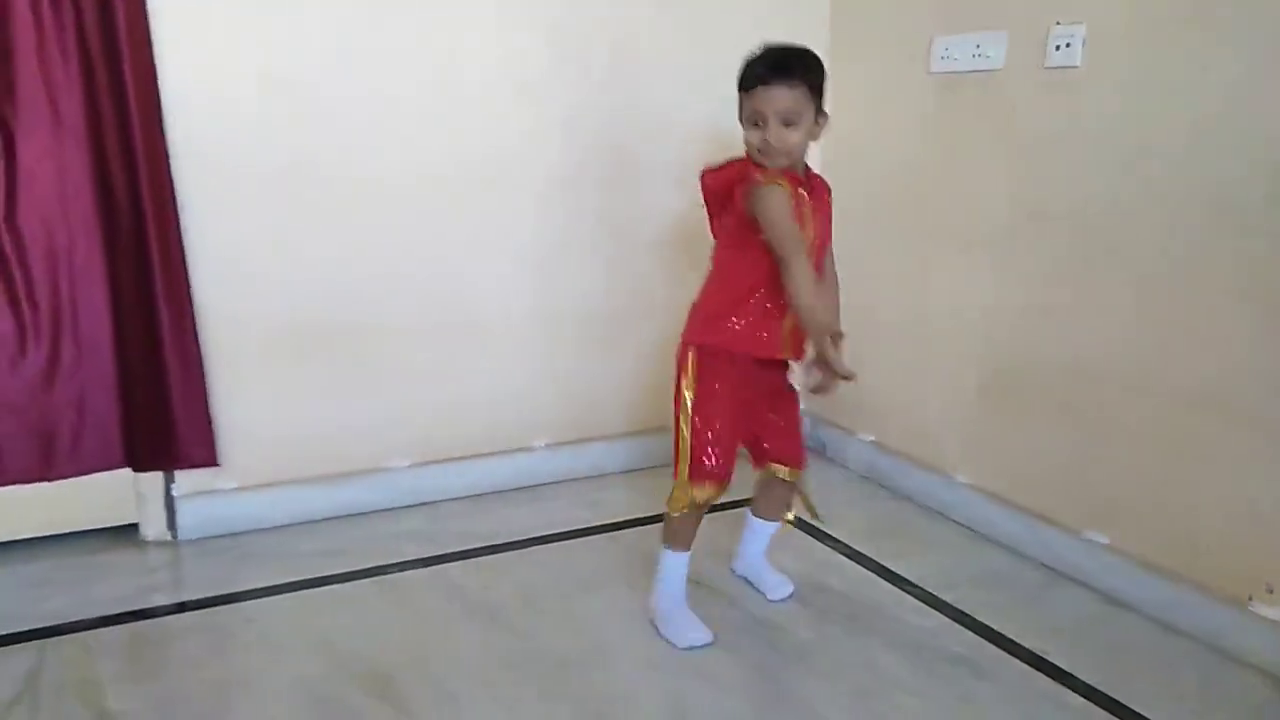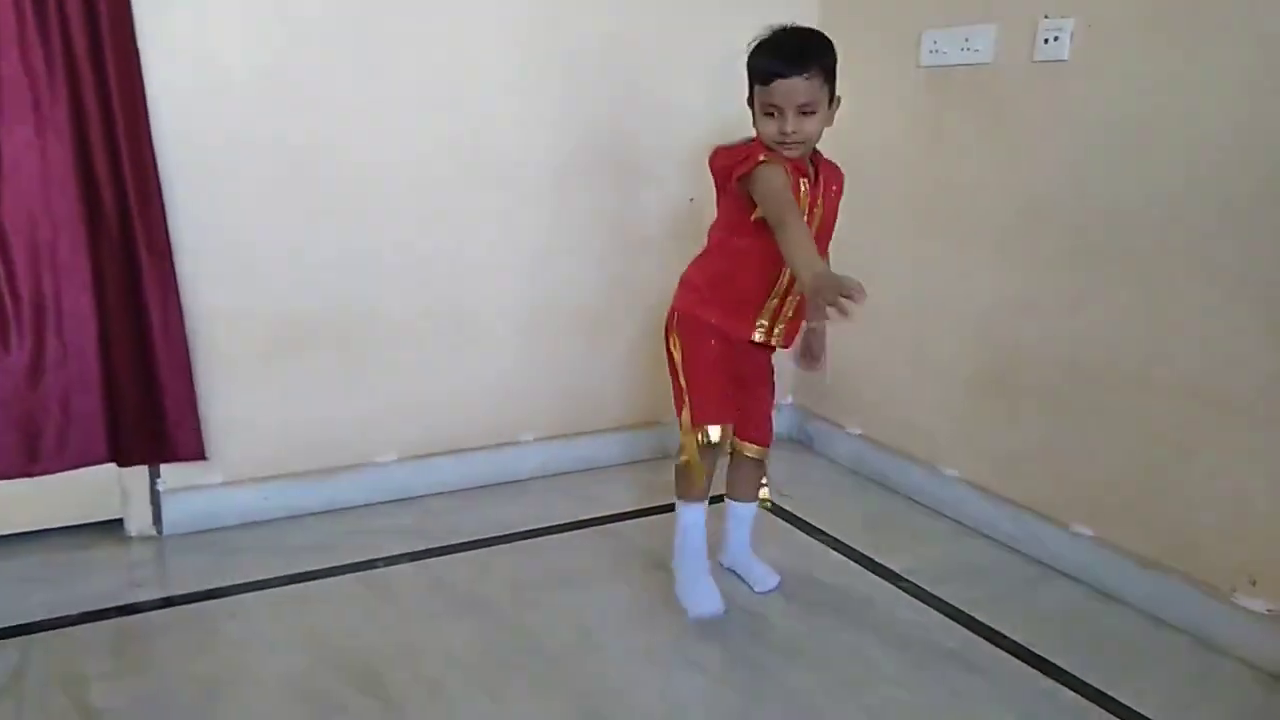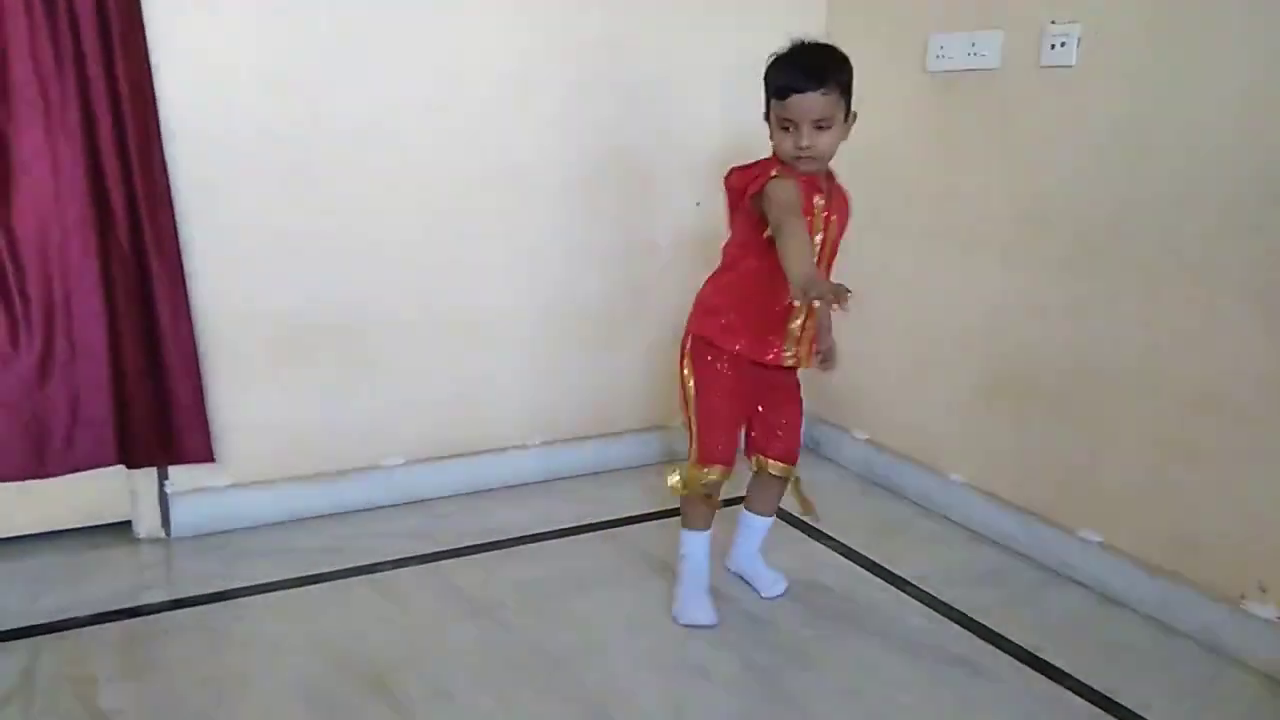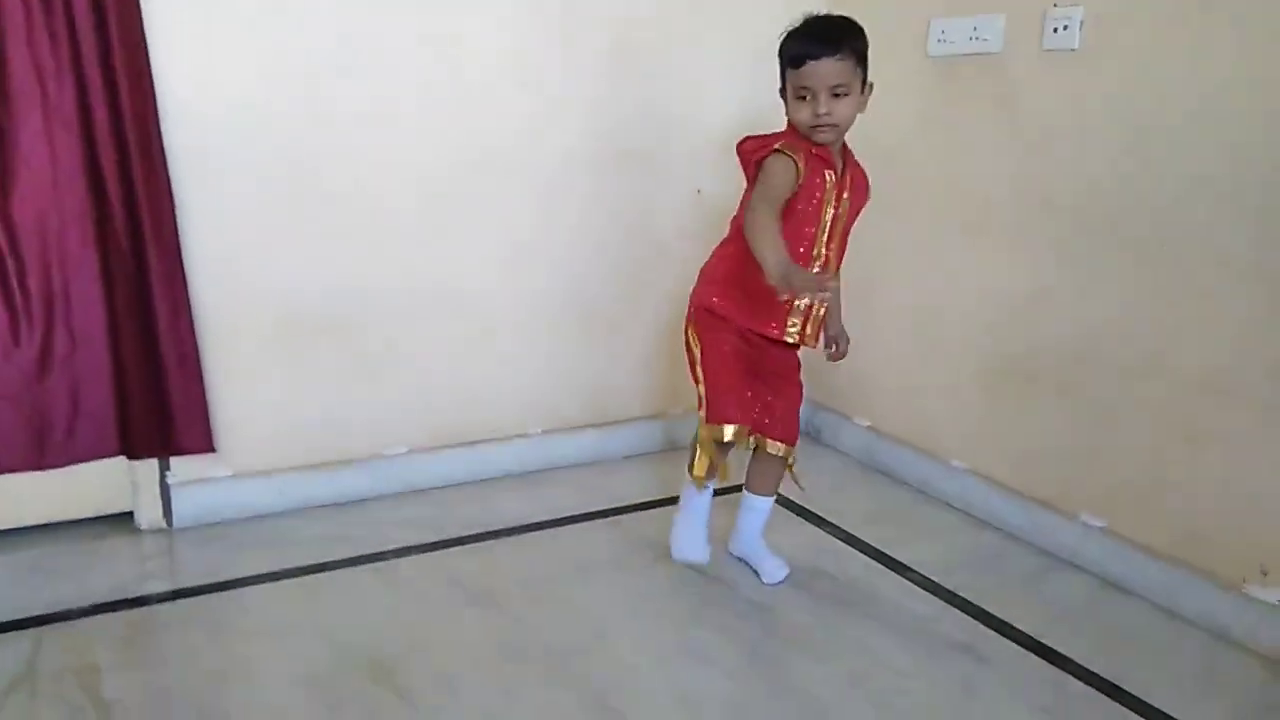
dt=0.2s
person 1, frame 1
left shoulder: (816, 192)
right shoulder: (757, 185)
left elbow: (823, 271)
right elbow: (792, 259)
left wrist: (826, 340)
right wrist: (821, 338)
left hip: (770, 355)
right hip: (720, 350)
left knee: (786, 462)
right knee: (704, 470)
left ankle: (752, 557)
right ankle: (668, 592)
person 1, frame 2
left shoulder: (829, 178)
right shoulder: (759, 169)
right elbow: (786, 222)
left wrist: (813, 325)
right wrist: (816, 280)
left hip: (758, 334)
right hip: (703, 321)
left knee: (755, 441)
right knee: (707, 432)
left ankle: (737, 546)
right ankle: (690, 556)
person 1, frame 3
left shoulder: (836, 198)
right shoulder: (774, 183)
right elbow: (788, 230)
left wrist: (822, 330)
right wrist: (809, 282)
left hip: (779, 355)
right hip: (721, 343)
left knee: (780, 459)
right knee: (711, 462)
left ankle: (745, 554)
right ankle: (692, 574)
person 1, frame 4
left shoulder: (854, 178)
right shoulder: (783, 158)
right elbow: (760, 213)
left wrist: (831, 318)
right wrist: (779, 270)
left hip: (782, 331)
right hip: (725, 314)
left knee: (780, 435)
right knee: (725, 423)
left ankle: (748, 536)
right ankle: (693, 509)
